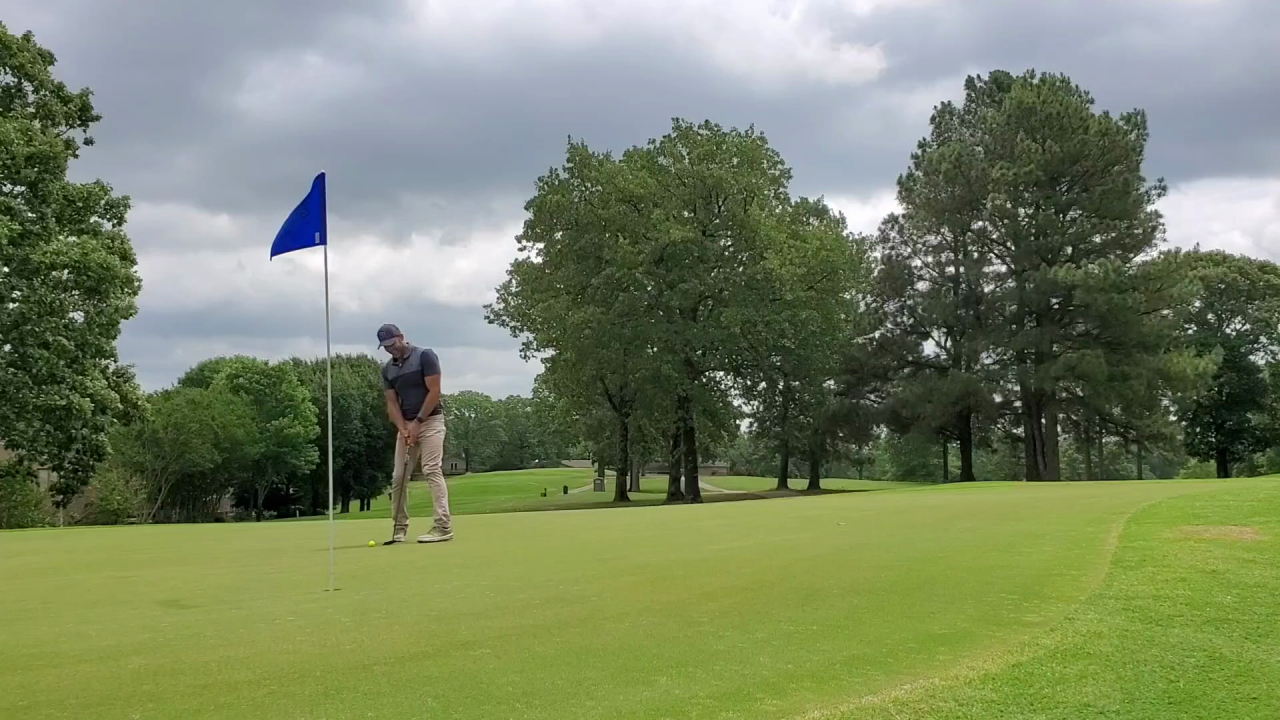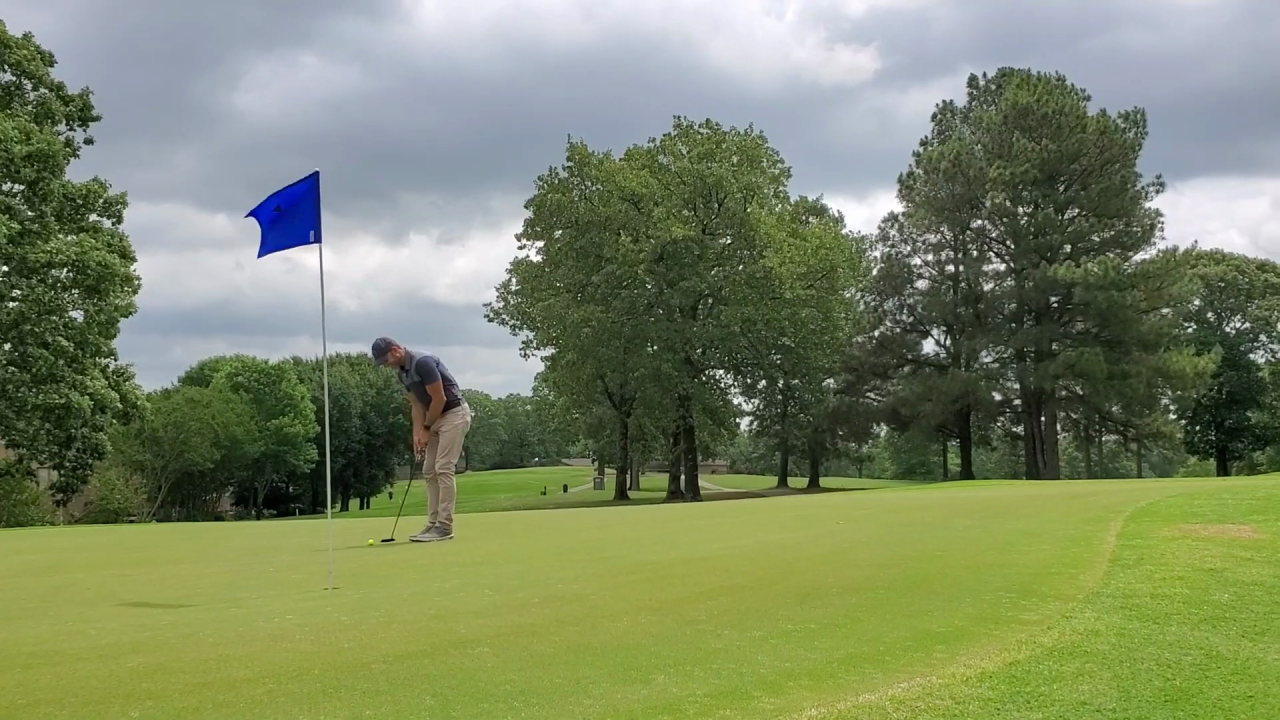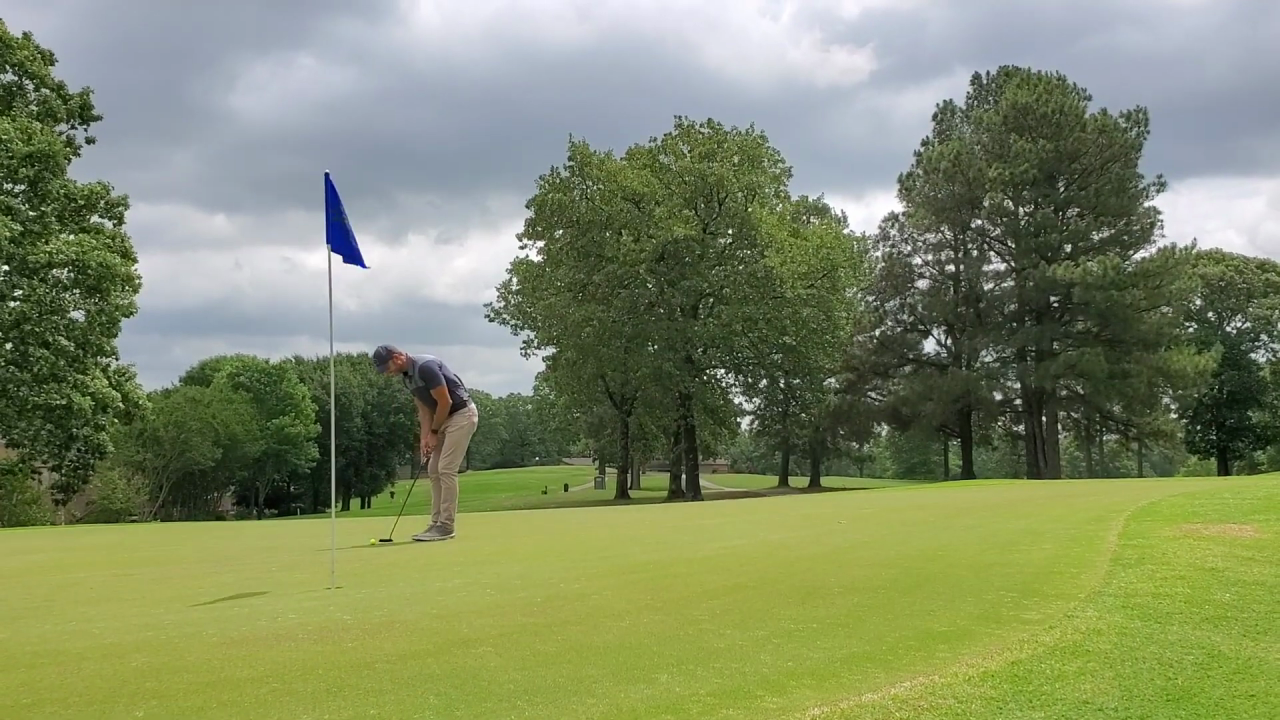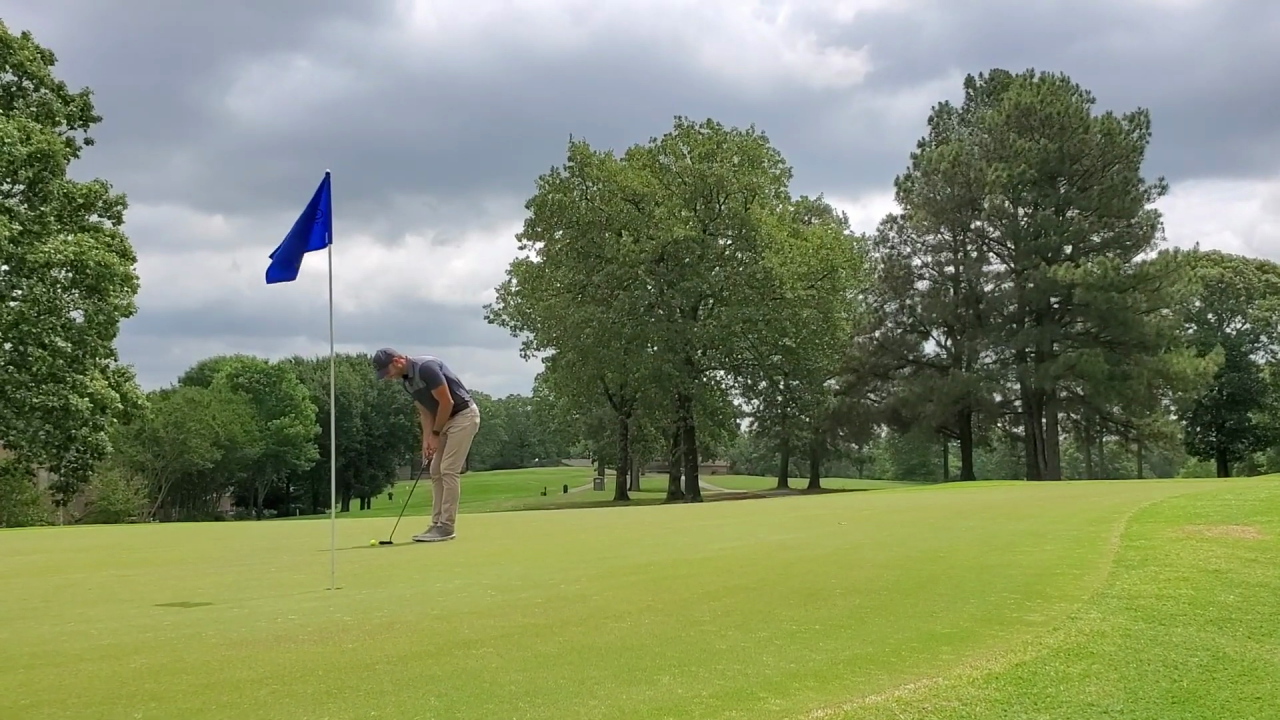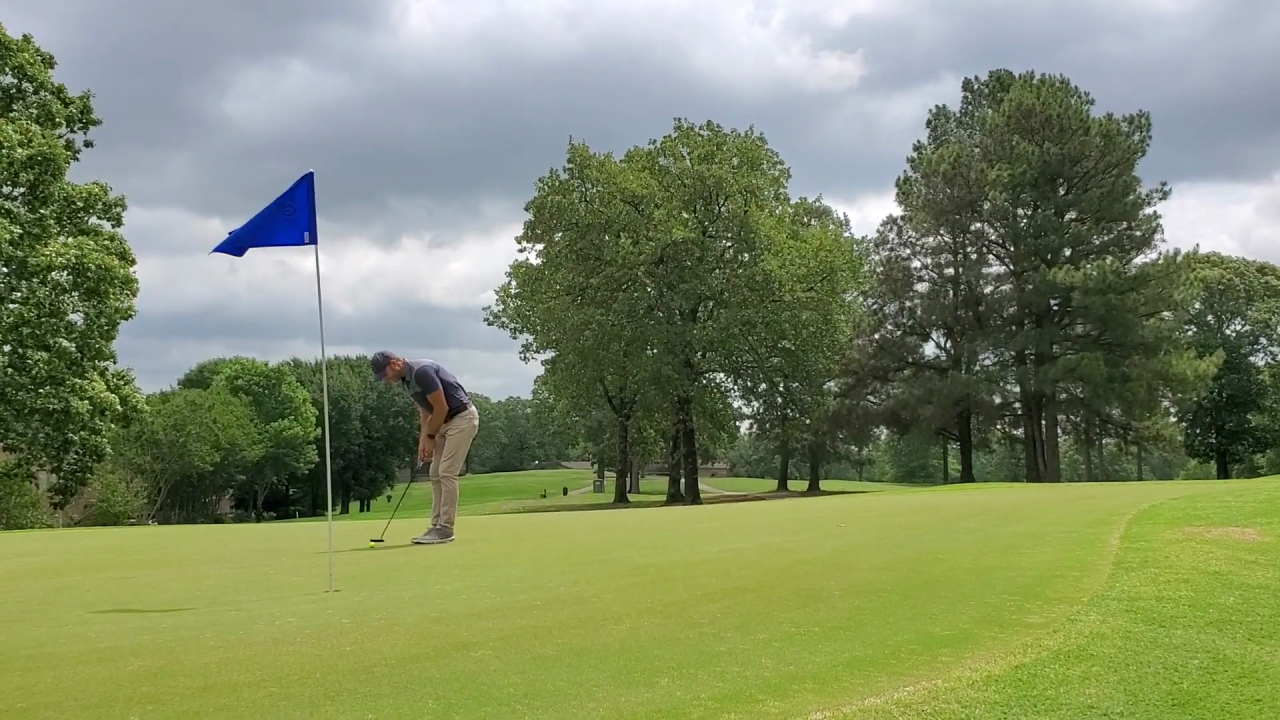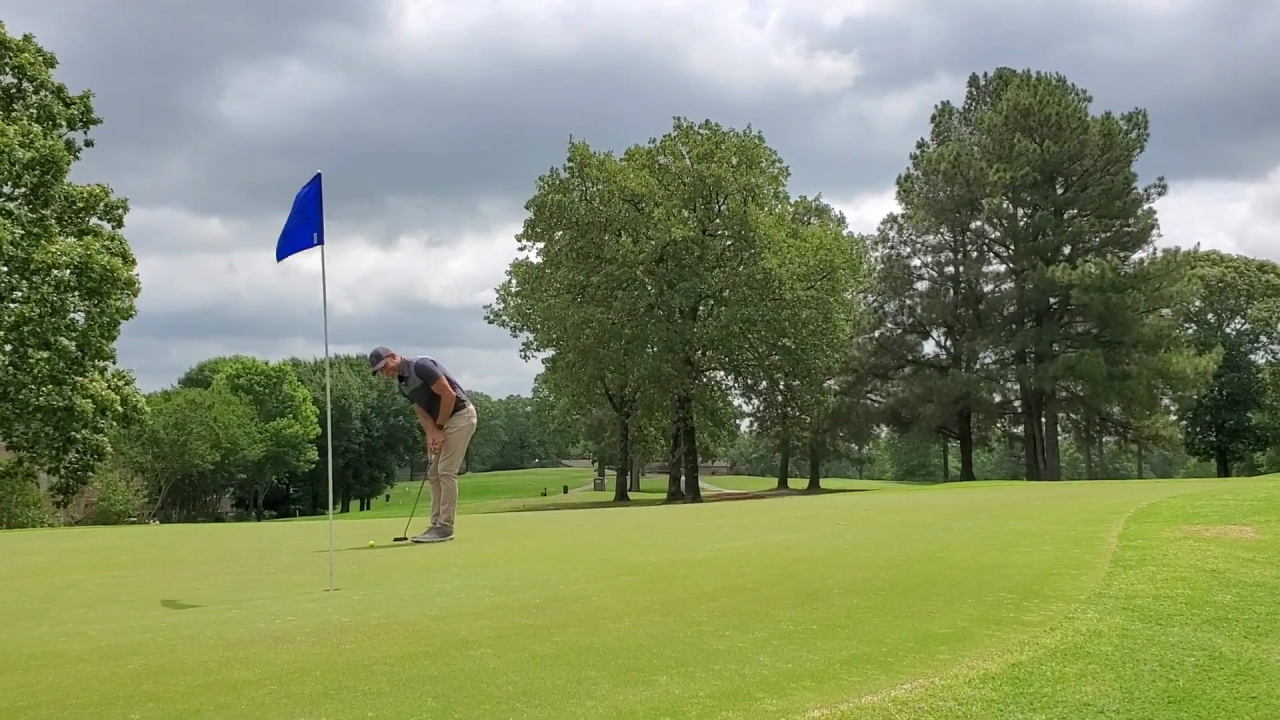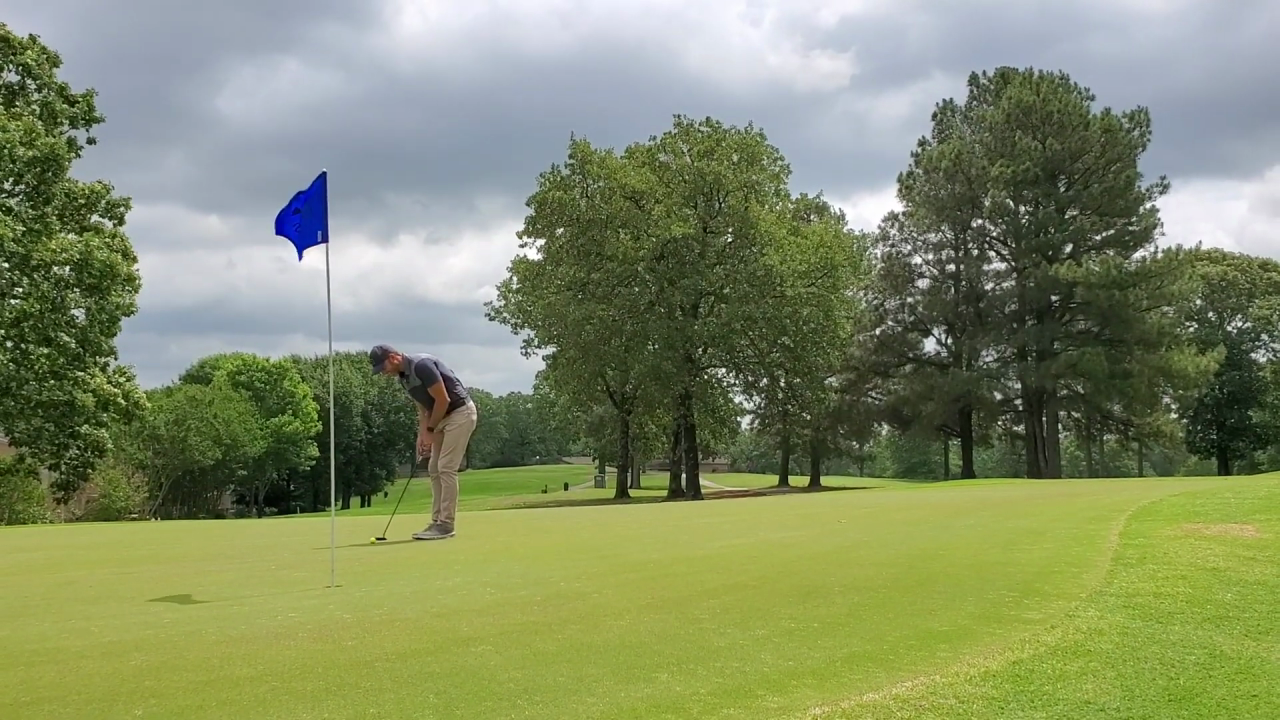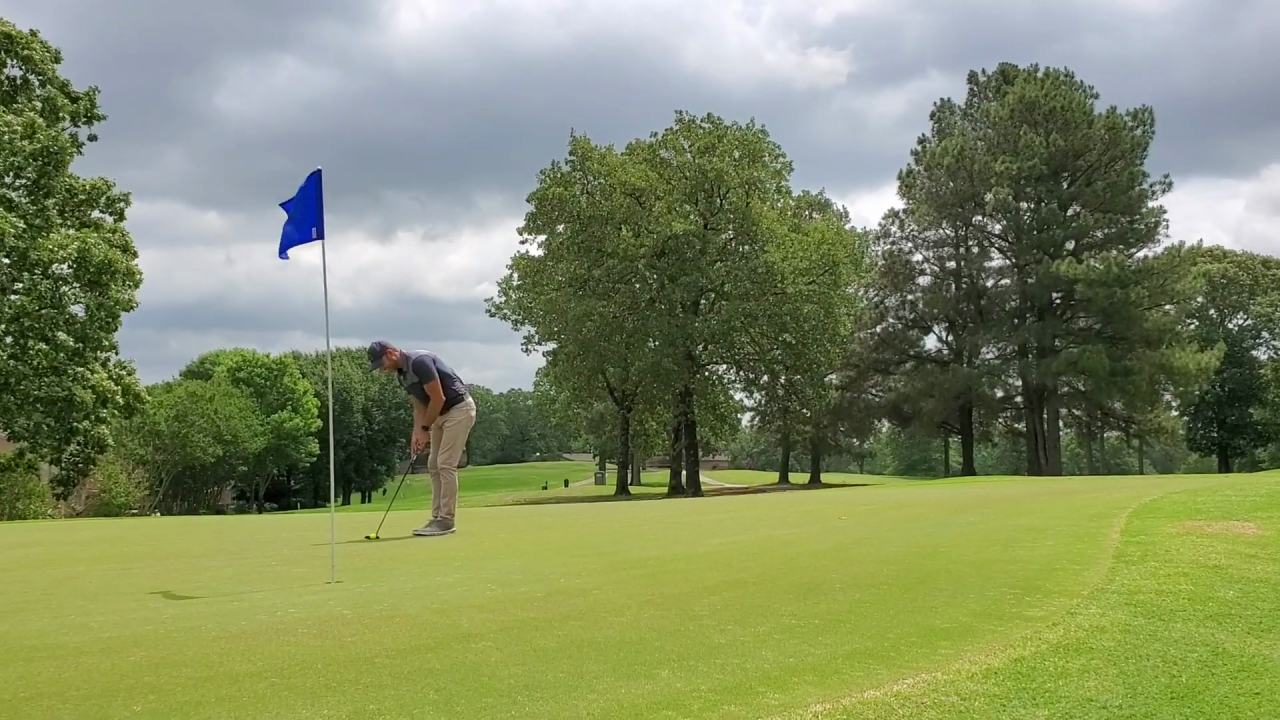
dt=0.7s
person 1, frame 1
left shoulder: (425, 355)
right shoulder: (388, 369)
left elbow: (435, 391)
right elbow: (391, 403)
left wrist: (418, 422)
right wrist: (402, 429)
left hip: (431, 421)
right hip: (407, 425)
left knee: (431, 469)
right knee: (399, 477)
left ankle: (443, 526)
right ankle: (400, 527)
person 1, frame 2
left shoulder: (423, 362)
right shoulder: (402, 373)
left elbow: (439, 399)
right elbow: (417, 405)
left wrist: (426, 429)
right wrist: (416, 434)
left hip: (454, 414)
right hip: (437, 417)
left knee: (444, 469)
right knee: (430, 471)
left ankle: (445, 526)
right ankle: (434, 524)
person 1, frame 3
left shoulder: (425, 366)
right shoulder: (407, 377)
left elbow: (445, 402)
right elbow: (424, 409)
left wrist: (433, 433)
right wrist: (424, 438)
left hip: (461, 415)
right hip: (446, 418)
left knee: (447, 469)
right knee: (435, 471)
left ankle: (446, 526)
right ankle: (437, 523)
person 1, frame 4
left shoulder: (426, 367)
right shoulder: (406, 381)
left elbow: (447, 402)
right elbow: (425, 412)
left wrist: (435, 434)
right wrist: (426, 439)
left hip: (463, 415)
right hip: (446, 419)
left knee: (449, 470)
right knee: (437, 472)
left ankle: (447, 527)
right ankle: (437, 524)
person 1, frame 5
left shoulder: (422, 371)
right shoulder: (406, 381)
left elbow: (442, 407)
right elbow: (425, 411)
left wrist: (430, 437)
right wrist: (423, 439)
left hip: (462, 417)
right hip: (446, 421)
left knee: (447, 472)
right knee: (436, 474)
left ankle: (446, 529)
right ankle: (437, 526)
person 1, frame 6
left shoulder: (421, 365)
right shoulder: (402, 385)
left elbow: (449, 395)
right elbow: (423, 413)
left wrist: (439, 429)
right wrist: (430, 435)
left hip: (460, 415)
right hip: (442, 421)
left knee: (446, 471)
right knee: (434, 473)
left ankle: (446, 527)
right ankle: (437, 525)
person 1, frame 7
left shoulder: (421, 365)
right shoulder: (403, 377)
left elbow: (443, 400)
right elbow: (424, 408)
left wrist: (430, 431)
right wrist: (421, 435)
left hip: (460, 412)
right hip: (443, 417)
left knee: (446, 468)
right knee: (435, 470)
left ankle: (446, 524)
right ankle: (438, 522)
person 1, frame 8
left shoulder: (419, 361)
right shoulder: (402, 374)
left elbow: (438, 398)
right elbow: (419, 406)
left wrist: (425, 429)
right wrist: (416, 434)
left hip: (459, 409)
right hip: (442, 414)
left knee: (446, 464)
right knee: (434, 466)
left ankle: (447, 520)
right ankle: (438, 518)
